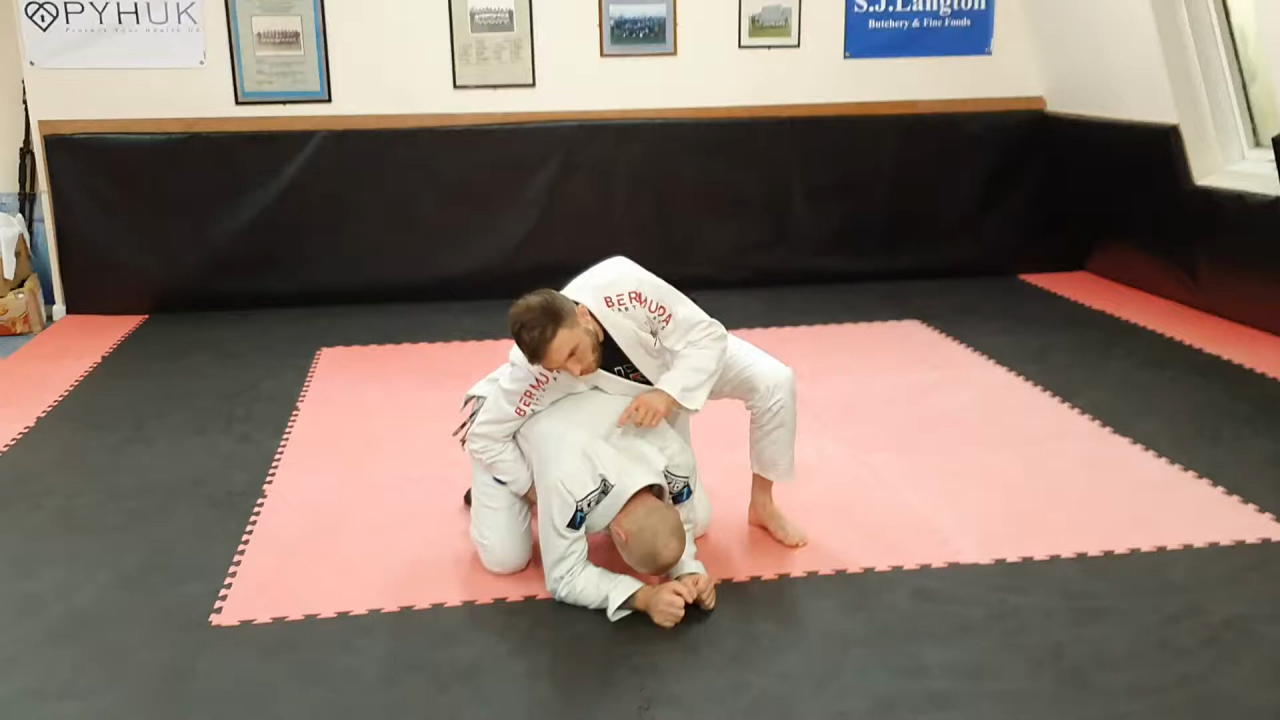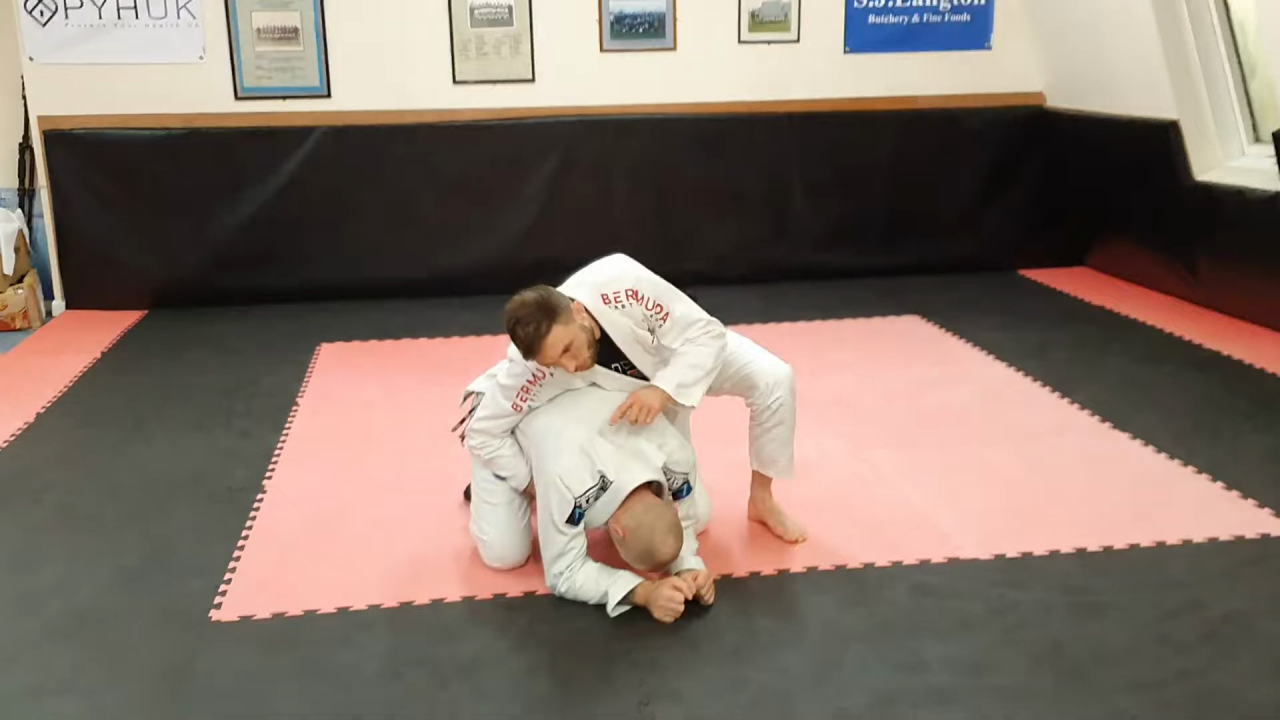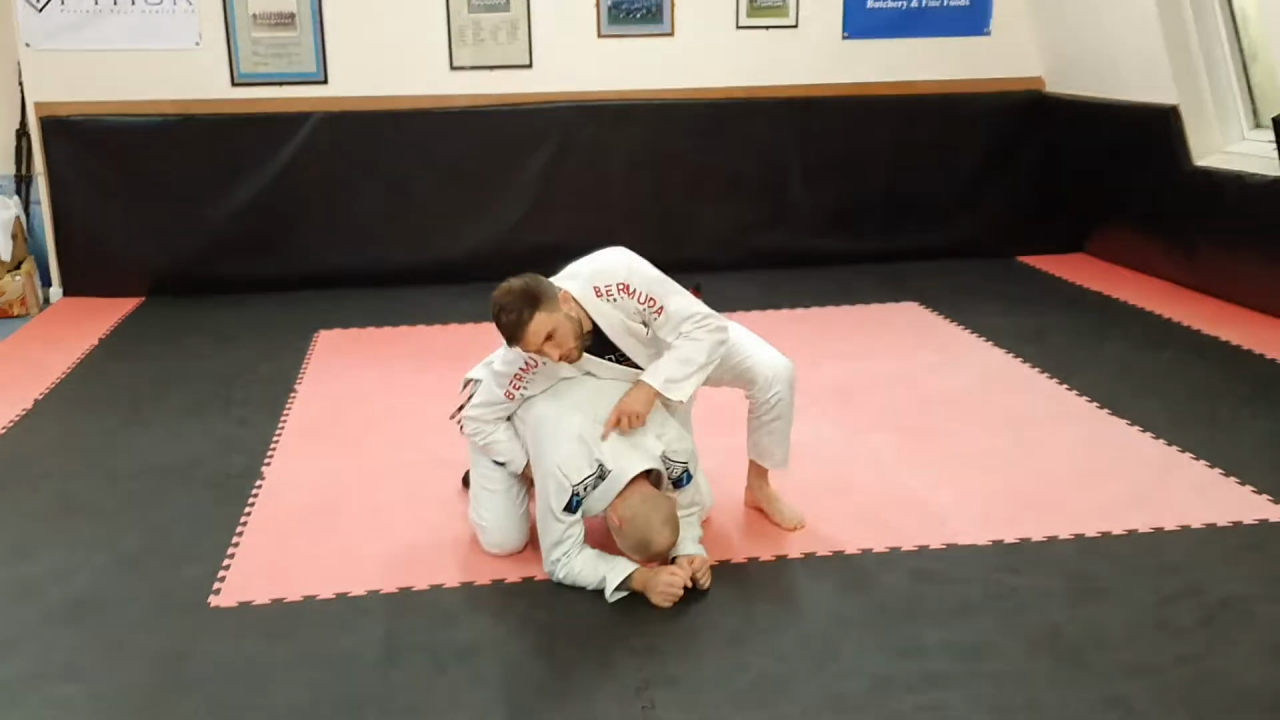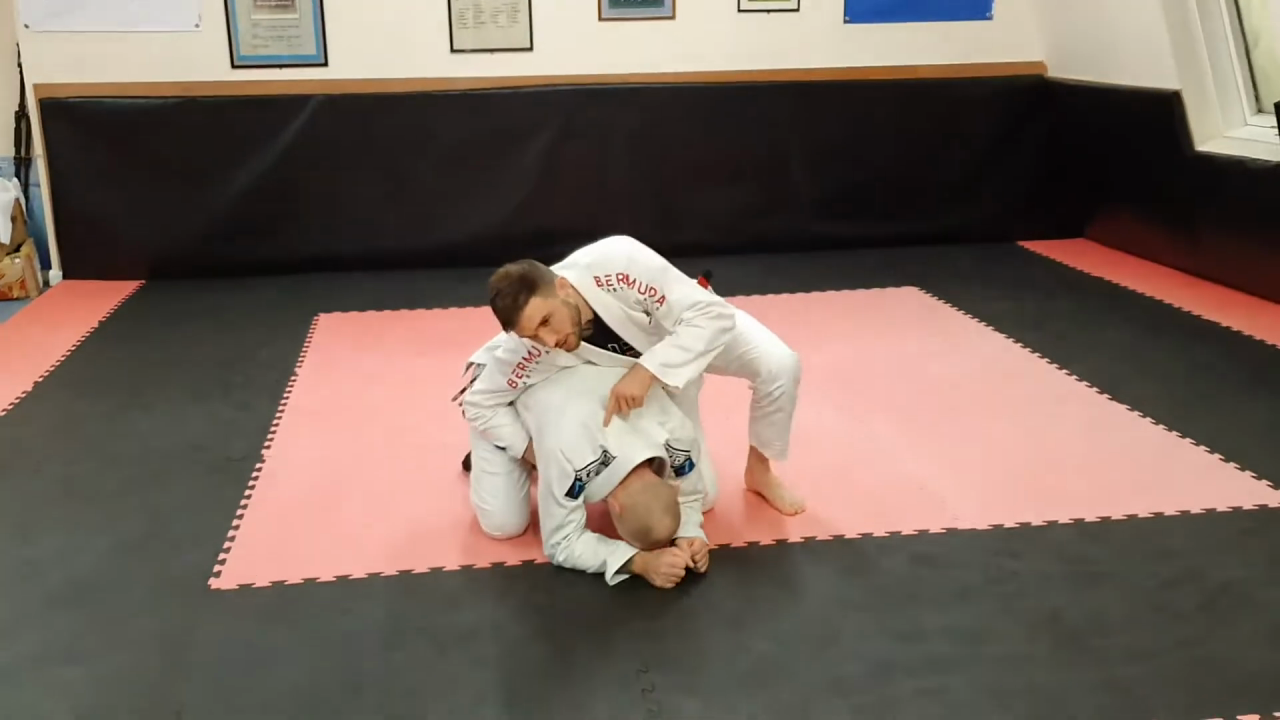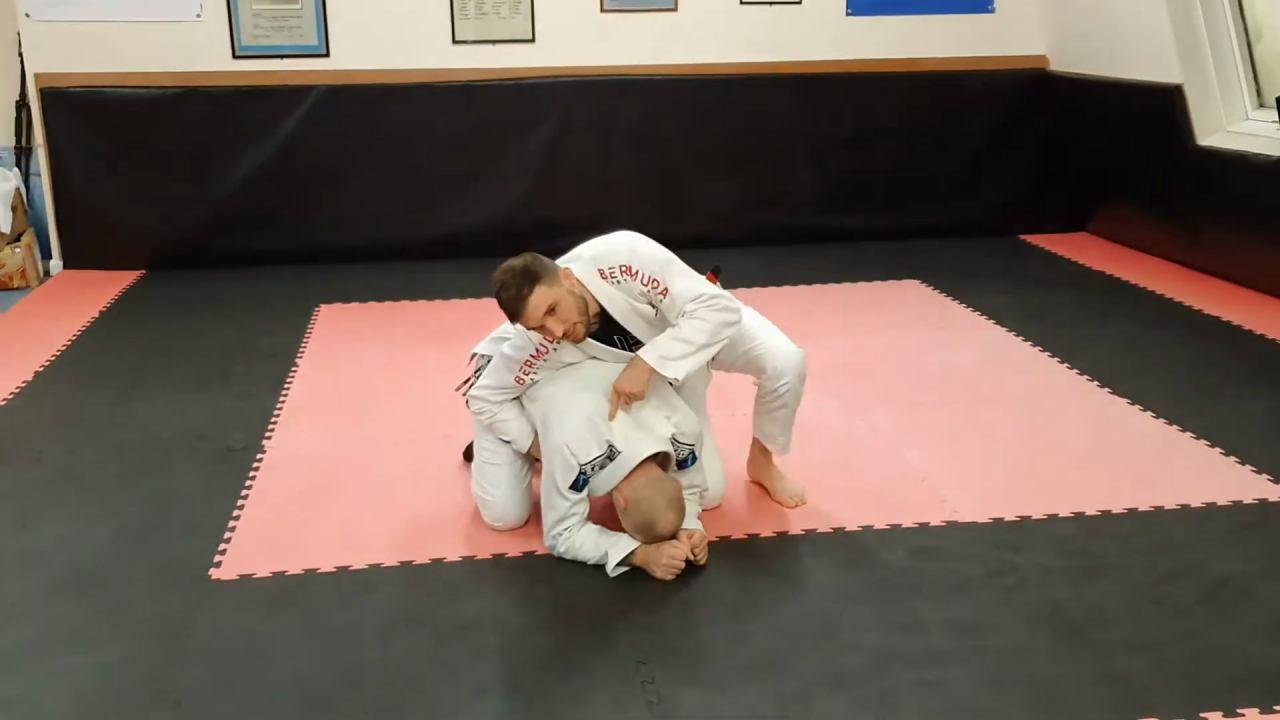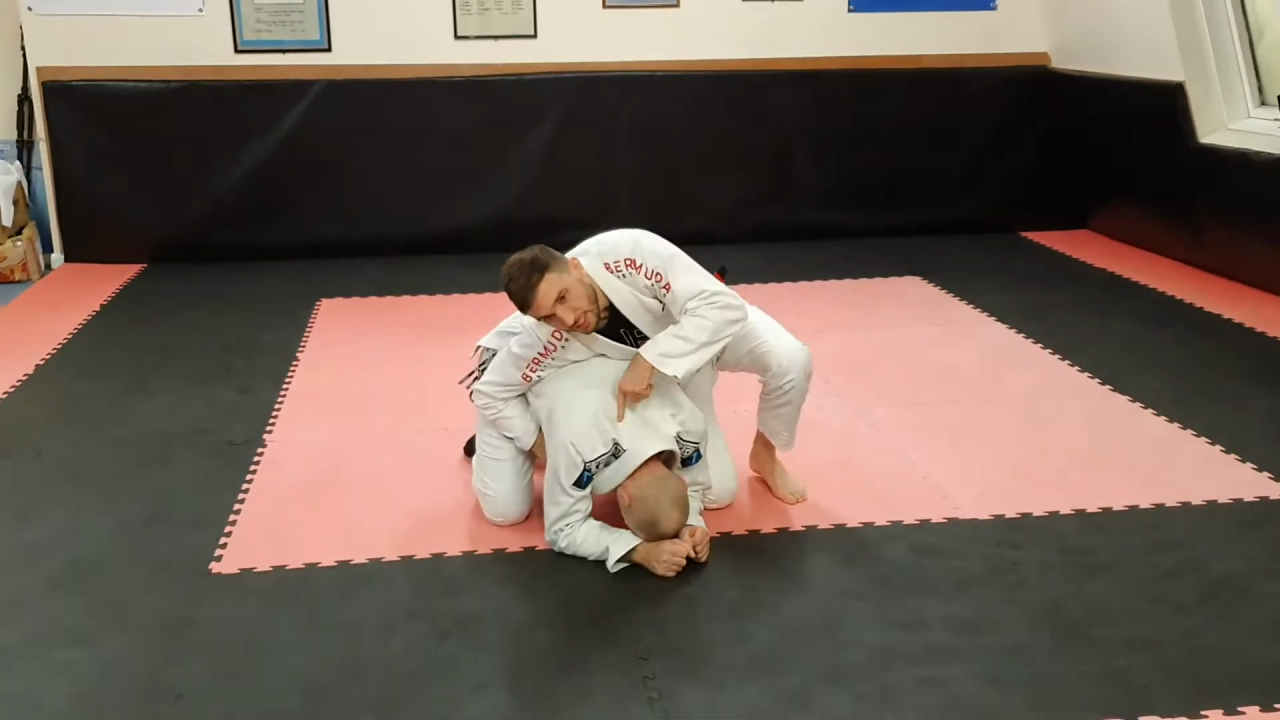
dt=0.1s
person 1, frame 1
left shoulder: (624, 284)
right shoulder: (534, 372)
left elbow: (707, 335)
right elbow: (483, 437)
left wrist: (668, 393)
left hip: (679, 360)
right hip: (631, 401)
left knee: (774, 381)
left ankle: (762, 505)
person 1, frame 2
left shoulder: (622, 281)
right shoulder: (531, 368)
left elbow: (706, 332)
right elbow: (482, 433)
left wrist: (663, 390)
left hip: (681, 356)
right hip: (630, 397)
left knee: (774, 379)
left ankle: (761, 500)
person 1, frame 3
left shoulder: (617, 273)
right shoulder: (527, 360)
left elbow: (707, 328)
right elbow: (477, 419)
left wrist: (649, 387)
left hip: (683, 342)
right hip: (626, 387)
left knee: (774, 372)
left ankle: (758, 487)
person 1, frame 4
left shoulder: (618, 262)
right shoulder: (528, 348)
left elbow: (712, 315)
right elbow: (479, 404)
left wrist: (647, 371)
right wrist: (541, 461)
left hip: (696, 330)
right hip: (629, 375)
left knee: (780, 366)
left ankle: (759, 471)
person 1, frame 5
left shoulder: (624, 257)
right shoulder: (538, 344)
left elbow: (718, 310)
right elbow: (485, 399)
left wrist: (646, 363)
left hip: (706, 324)
right hip: (655, 377)
left knee: (785, 363)
right knee: (706, 491)
left ankle: (762, 461)
person 1, frame 6
left shoulder: (631, 252)
right shoulder: (548, 338)
left elbow: (723, 307)
right elbow: (489, 394)
left wrist: (648, 361)
left hip: (715, 326)
right hip: (654, 378)
left knee: (791, 362)
right knee: (714, 490)
left ankle: (764, 455)
person 2, frame 1
left shoulder: (677, 458)
right shoulder: (564, 482)
left elbow: (683, 523)
right elbow: (564, 579)
left wrist: (689, 572)
right wrist: (644, 598)
right knee: (503, 559)
person 2, frame 2
left shoulder: (676, 455)
right shoulder: (563, 478)
left elbow: (683, 519)
right elbow: (563, 574)
left wrist: (689, 568)
right wrist: (644, 593)
right knee: (503, 554)
person 2, frame 3
left shoulder: (676, 445)
right shoulder: (561, 467)
left elbow: (683, 508)
right elbow: (560, 559)
left wrist: (687, 554)
right wrist: (640, 579)
person 2, frame 4
left shoulder: (679, 433)
right shoulder: (566, 451)
left elbow: (687, 494)
right elbow: (561, 543)
left wrist: (689, 537)
right wrist: (641, 562)
person 2, frame 5
left shoulder: (684, 428)
right shoulder: (570, 449)
left elbow: (688, 487)
right elbow: (562, 534)
left wrist: (690, 530)
right wrist: (640, 554)
right knee: (503, 516)
person 2, frame 6
left shoulder: (687, 424)
right shoulder: (575, 442)
left elbow: (692, 483)
right elbow: (563, 530)
left wrist: (691, 525)
right wrist: (643, 551)
